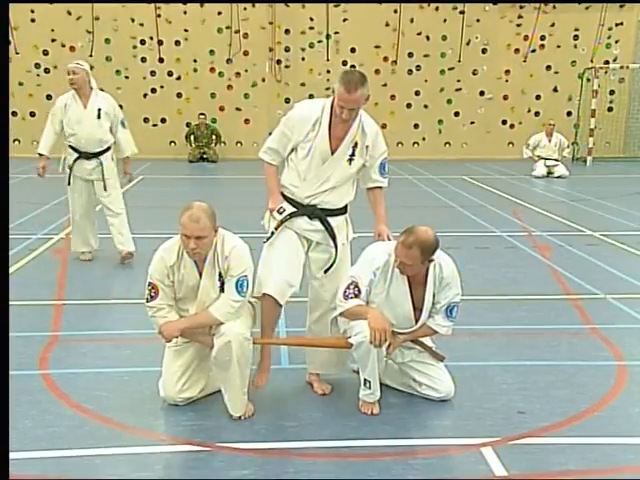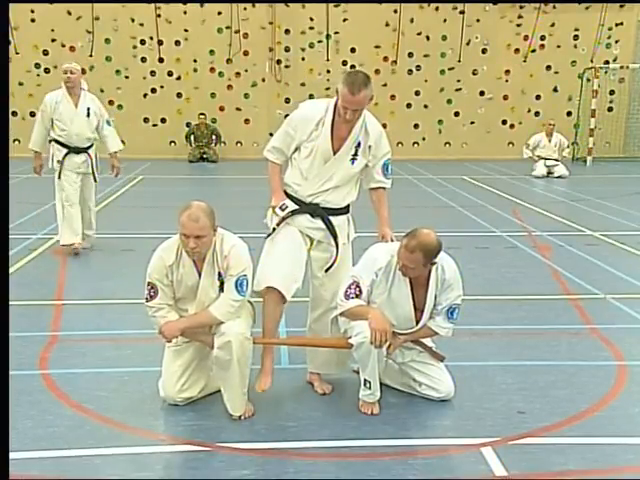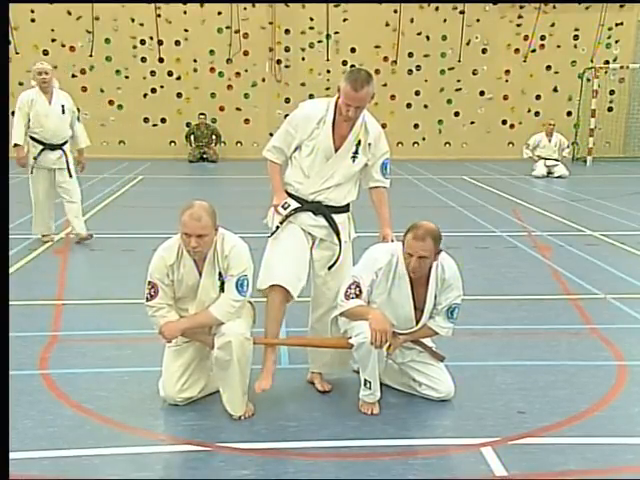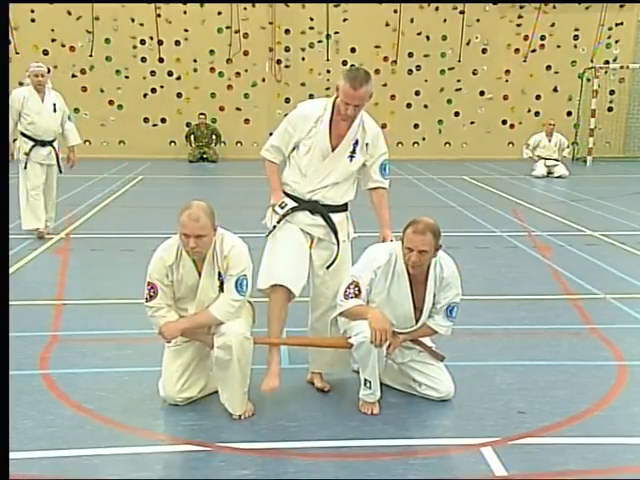
dt=0.7s
person 1, frame 1
left shoulder: (370, 133)
right shoulder: (303, 113)
left elbow: (374, 180)
right elbow: (270, 154)
left wrist: (381, 222)
right wrist: (274, 196)
left hip: (332, 222)
right hip: (290, 213)
left knee: (328, 298)
right knee: (274, 284)
left ankle: (317, 370)
right ankle: (265, 356)
person 1, frame 2
left shoulder: (374, 133)
right shoulder: (308, 114)
left elbow: (377, 181)
right elbow: (275, 153)
left wrist: (384, 224)
right wrist: (277, 195)
left hip: (335, 220)
right hip: (293, 211)
left knee: (330, 298)
right knee: (276, 281)
left ankle: (317, 369)
right ankle: (267, 358)
person 1, frame 3
left shoulder: (373, 133)
right shoulder: (308, 113)
left elbow: (377, 181)
right elbow: (274, 153)
left wrist: (386, 226)
right wrist: (279, 194)
left hip: (335, 220)
right hip: (295, 211)
left knee: (331, 297)
right knee: (281, 282)
left ankle: (318, 368)
right ankle: (269, 360)
person 1, frame 4
left shoulder: (371, 133)
right shoulder: (306, 113)
left elbow: (376, 182)
right elbow: (272, 153)
left wrist: (385, 228)
right wrist: (276, 194)
left hip: (334, 219)
right hip: (293, 210)
left knee: (330, 296)
right knee: (282, 281)
left ankle: (318, 368)
right ankle: (273, 359)
person 2, frame 1
left shoulder: (236, 250)
right shoulder: (165, 256)
left elbow: (231, 305)
right elbow: (159, 310)
left wrist: (182, 324)
right wrist: (207, 341)
left hip: (228, 315)
right hip: (186, 329)
left knee: (234, 337)
right knee: (174, 394)
left ankle: (239, 399)
right ankle: (218, 368)
person 2, frame 2
left shoulder: (234, 249)
right shoulder: (164, 256)
left elbow: (231, 305)
right elbow: (159, 309)
left wrist: (181, 324)
right wrist: (208, 340)
left hip: (227, 314)
right hip: (185, 327)
left knee: (234, 336)
right knee: (173, 394)
left ankle: (239, 399)
right ankle: (215, 367)
person 2, frame 3
left shoulder: (235, 249)
right shoulder: (165, 255)
left elbow: (232, 304)
right elbow: (158, 309)
left wrist: (182, 324)
right wrist: (207, 340)
left hip: (227, 315)
right hip: (186, 328)
left knee: (234, 336)
right knee: (174, 394)
left ankle: (238, 399)
right ankle: (220, 371)
person 2, frame 4
left shoulder: (234, 249)
right shoulder: (164, 255)
left elbow: (231, 304)
right elbow: (158, 310)
left wrist: (181, 325)
right wrist: (207, 340)
left hip: (227, 315)
right hip: (185, 327)
left knee: (233, 337)
right knee: (174, 394)
left ankle: (238, 399)
right ankle: (219, 369)
person 3, frame 1
left shoulder: (446, 270)
right shoulder: (377, 256)
left elbow: (441, 321)
right elbow: (345, 304)
left wrist: (402, 337)
right wrist: (372, 313)
left hip: (411, 339)
right hip: (371, 325)
left knee: (443, 390)
right knee: (368, 335)
left ankle: (376, 370)
right ankle: (369, 394)
person 3, frame 2
left shoulder: (448, 271)
right shoulder: (379, 256)
left elbow: (442, 322)
right elbow: (345, 303)
left wrist: (403, 338)
right wrist: (373, 313)
left hip: (412, 339)
right hip: (372, 324)
left knee: (443, 390)
right knee: (368, 335)
left ankle: (377, 370)
right ankle: (369, 394)
person 3, frame 3
left shoulder: (448, 271)
right shoulder: (379, 256)
left elbow: (442, 322)
right elbow: (345, 304)
left wrist: (403, 338)
right wrist: (373, 314)
left hip: (412, 341)
right hip: (371, 325)
left knee: (443, 391)
right knee: (368, 335)
left ankle: (378, 369)
right ankle: (369, 394)
person 3, frame 4
left shoulder: (447, 270)
right shoulder: (378, 256)
left elbow: (441, 321)
right elbow: (345, 304)
left wrist: (403, 337)
right wrist: (373, 313)
left hip: (411, 339)
right hip: (371, 324)
left knee: (443, 391)
right knee: (368, 334)
left ankle: (377, 369)
right ankle: (369, 394)
person 4, frame 1
left shoulder: (106, 101)
right shoulder: (63, 103)
left elbow: (121, 131)
right elbow: (52, 131)
left wrist: (126, 161)
right wrist: (43, 158)
left hip: (103, 162)
right hip: (76, 162)
left knee: (114, 206)
right knee: (80, 209)
left ankle: (125, 247)
right ankle: (85, 247)
person 4, frame 2
left shoulder: (92, 101)
right shoulder: (52, 99)
left elbow: (106, 128)
right elbow: (41, 128)
left wrist: (114, 157)
right wrist: (37, 156)
left hip: (87, 157)
right hip: (64, 157)
left knee: (87, 201)
right knee: (68, 199)
left ankle: (85, 237)
right ankle: (73, 240)
person 4, frame 3
left shoulder: (64, 97)
right shoulder: (27, 97)
left elbow: (76, 125)
right elbow: (19, 125)
left wrist: (81, 152)
right wrist: (20, 149)
left hip: (62, 153)
right hip: (38, 153)
left knee: (71, 192)
right knee: (41, 195)
left ankle: (79, 230)
right ankle: (45, 231)
person 4, frame 4
left shoulder: (56, 97)
right shoulder: (19, 95)
left elbow: (67, 124)
right elbow: (11, 121)
left wrist: (71, 150)
right wrist: (9, 145)
left hip: (50, 149)
right hip: (29, 149)
left knee: (49, 190)
right knee: (33, 188)
left ankle: (45, 223)
right ankle: (38, 225)
